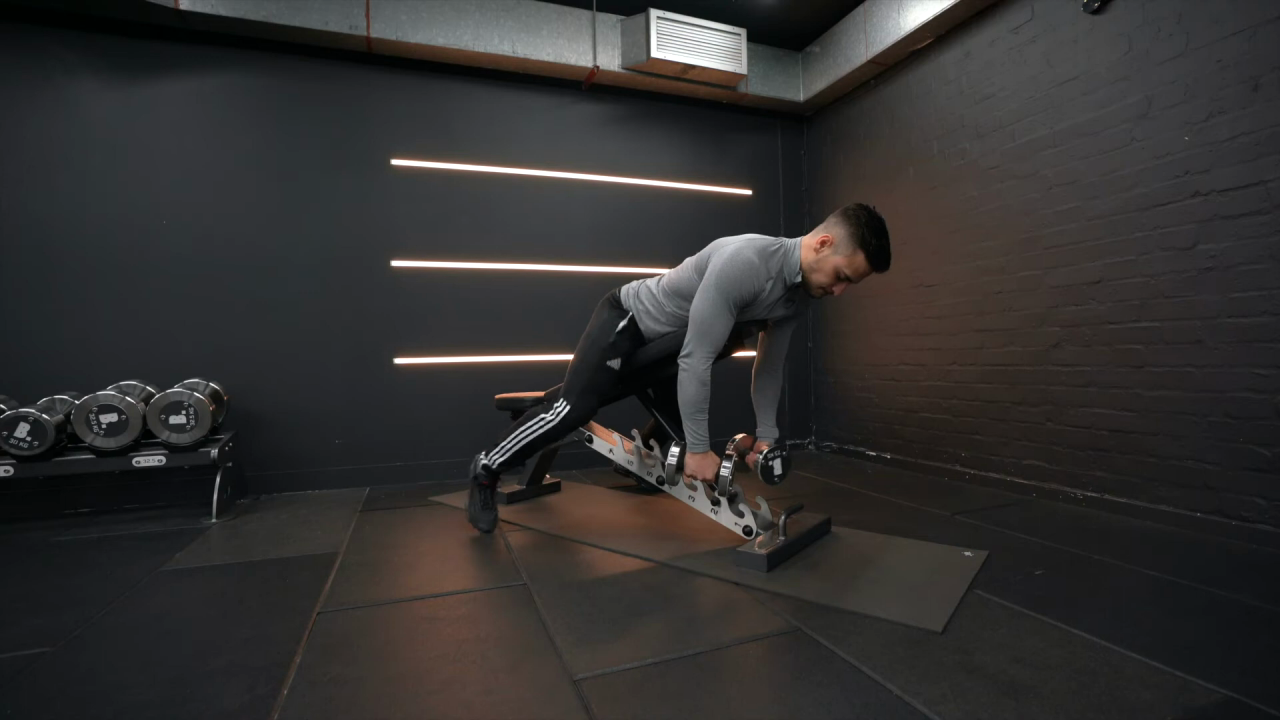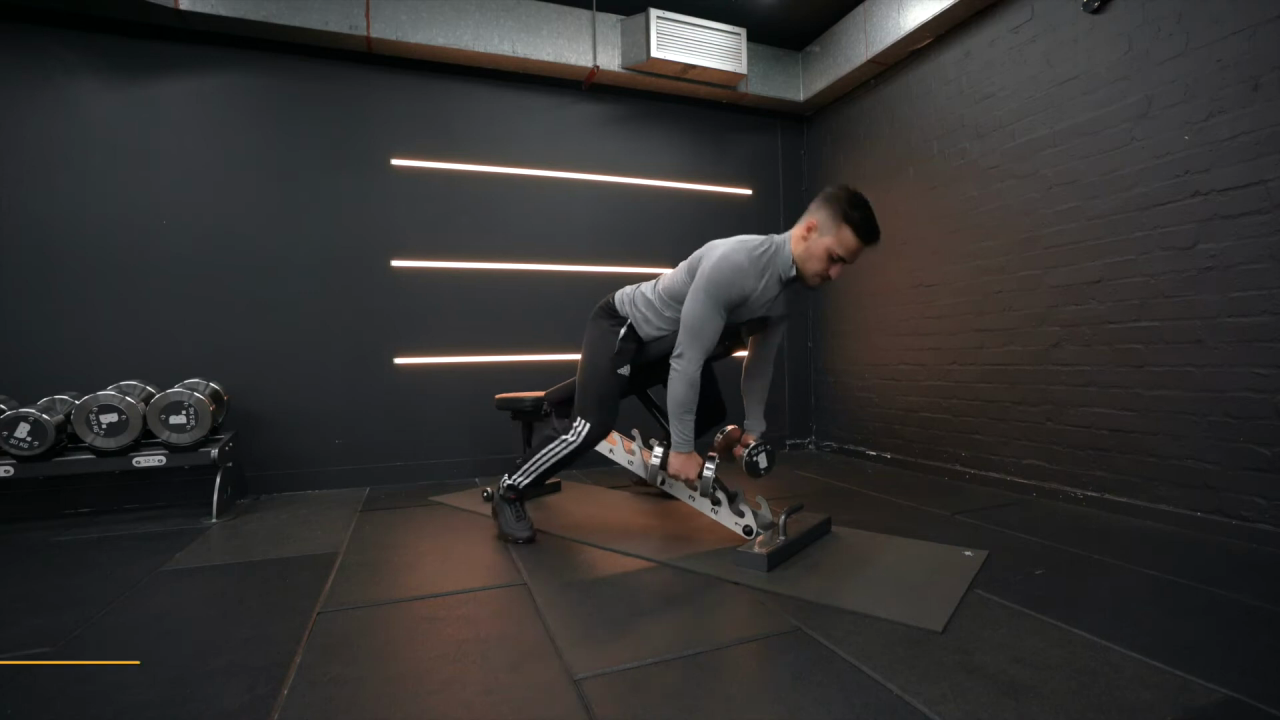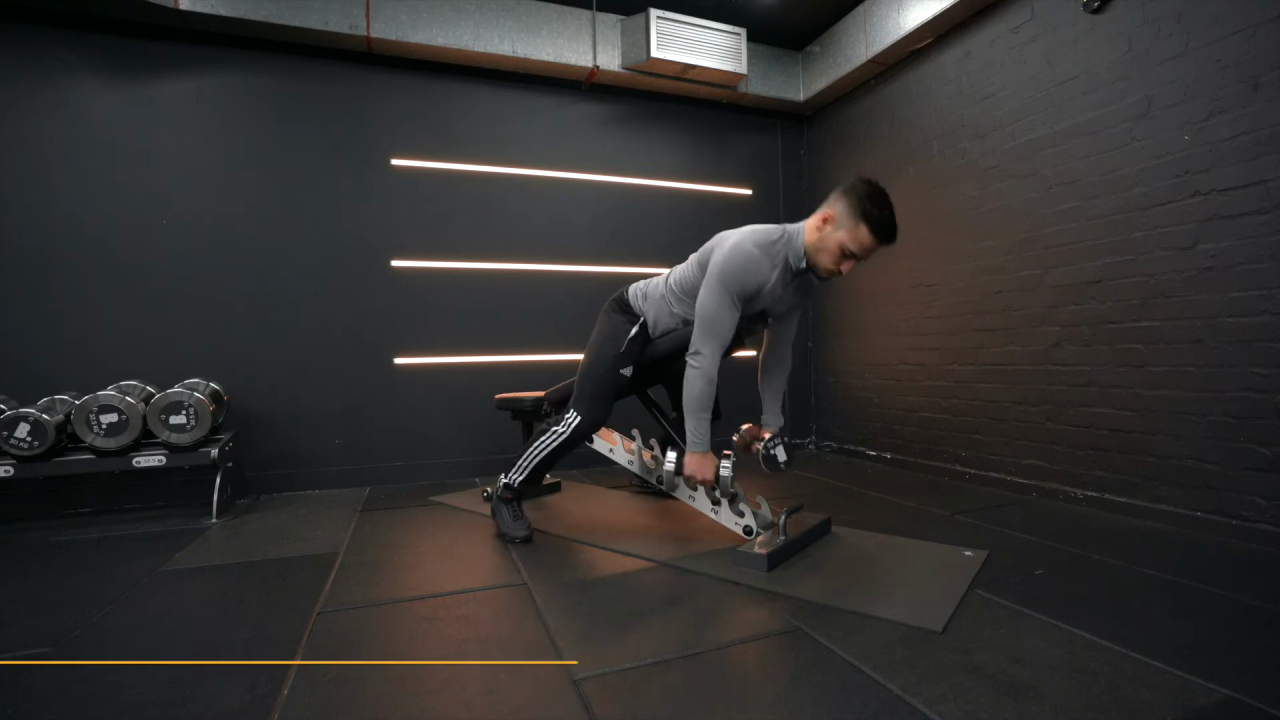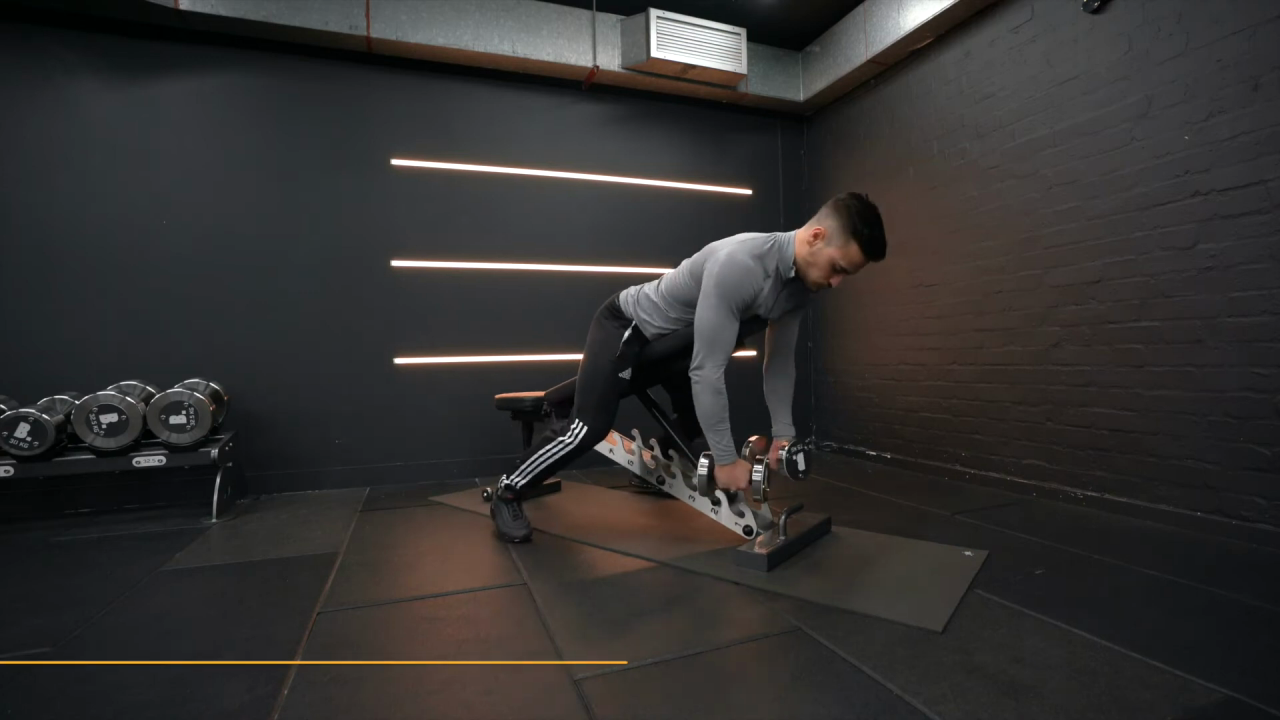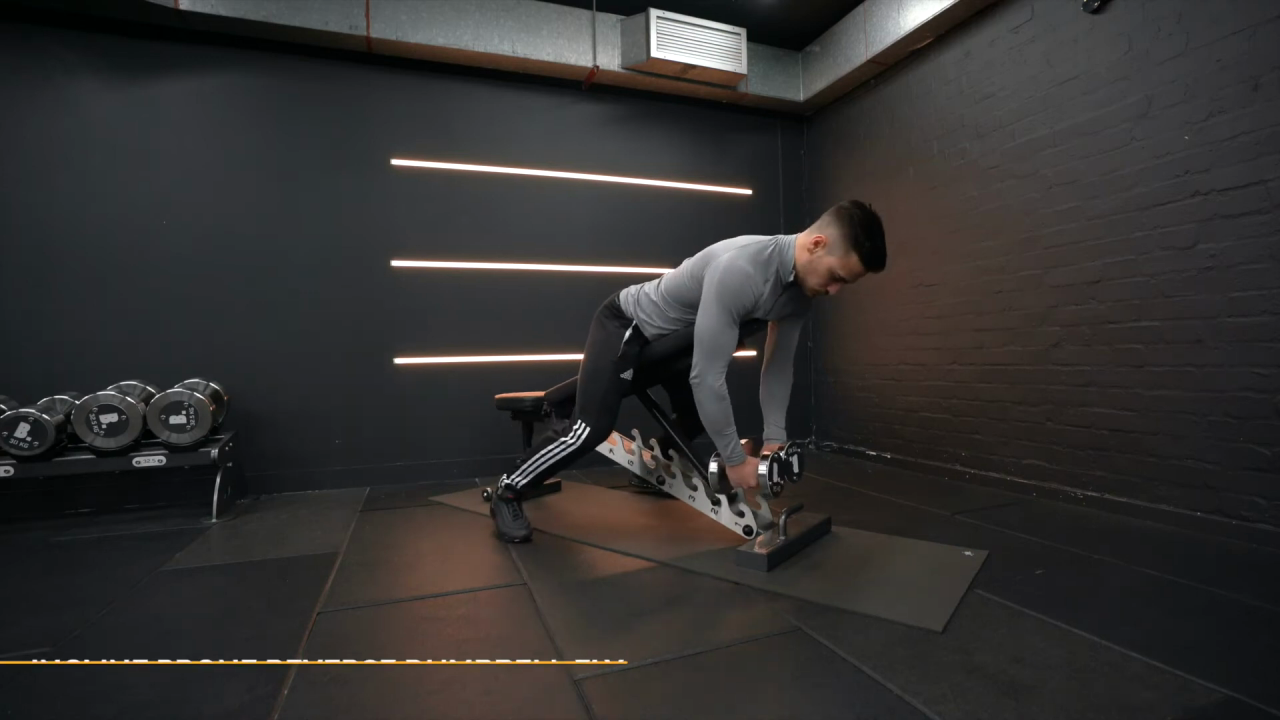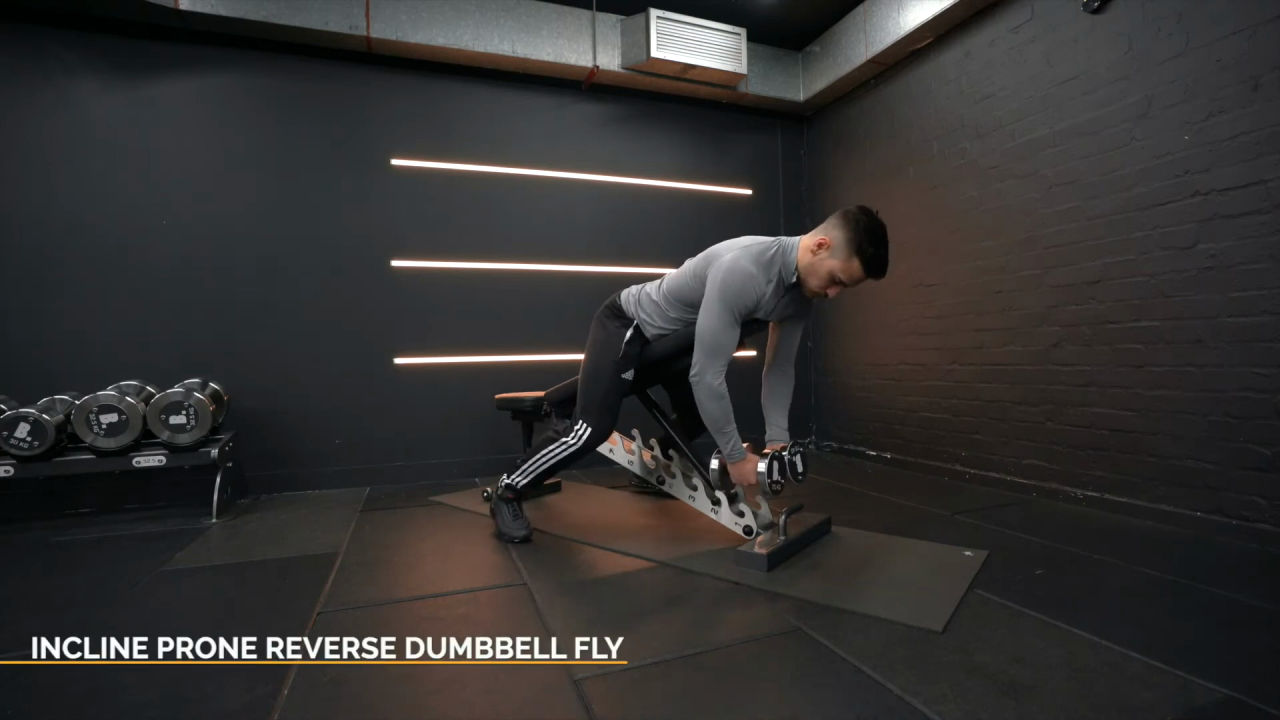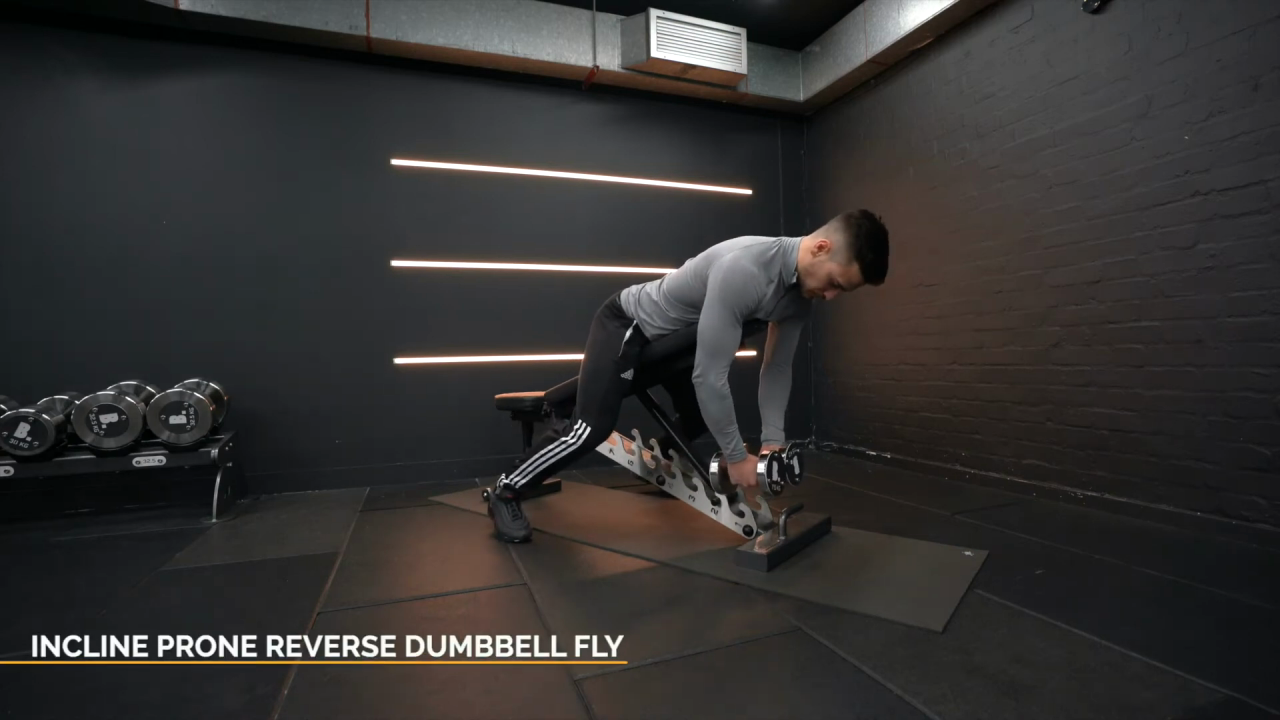
dt=0.5s
person 1, frame 1
left shoulder: (797, 293)
right shoulder: (743, 262)
left elbow: (769, 365)
right elbow: (697, 359)
left wrist: (766, 435)
right wrist: (698, 449)
left hip: (667, 336)
right hip: (629, 317)
left knee: (679, 416)
right knee: (574, 408)
right ankle: (487, 471)
person 1, frame 2
left shoulder: (789, 285)
right shoulder: (733, 265)
left elbow: (760, 355)
right elbow: (687, 361)
left wrist: (754, 429)
right wrist: (681, 449)
left hip: (668, 336)
right hip: (623, 324)
left knee: (707, 412)
right knee: (593, 425)
right ankle: (510, 492)
person 1, frame 3
left shoulder: (804, 277)
right shoulder: (745, 254)
left elbow: (777, 350)
right elbow: (704, 355)
left wrist: (771, 423)
right wrist: (697, 449)
left hip: (678, 331)
right hip: (636, 320)
left knee: (700, 417)
right knee: (586, 418)
right ankle: (508, 492)
person 1, frame 4
left shoulder: (798, 287)
right shoulder: (738, 265)
left elbow: (780, 361)
right elbow: (707, 369)
left wrist: (783, 433)
right wrist: (726, 460)
left hip: (670, 336)
right hip: (627, 325)
left knee: (699, 415)
right knee: (590, 428)
right ankle: (508, 493)
person 1, frame 5
left shoulder: (799, 288)
right shoulder: (739, 270)
left elbow: (779, 365)
right elbow: (708, 376)
left wrist: (774, 438)
right wrist: (735, 460)
left hip: (671, 334)
right hip: (627, 324)
left knee: (699, 414)
right knee: (592, 428)
right ankle: (508, 493)
person 1, frame 6
left shoulder: (801, 290)
right shoulder: (743, 269)
left elbow: (780, 366)
right elbow: (706, 374)
left wrist: (777, 438)
right wrist: (736, 457)
left hip: (672, 334)
right hip: (628, 323)
left knee: (700, 413)
right knee: (593, 428)
right ankle: (507, 493)
person 1, frame 7
left shoulder: (799, 292)
right shoulder: (743, 269)
left elbow: (777, 367)
right elbow: (709, 374)
left wrist: (773, 440)
right wrist: (736, 458)
left hip: (672, 335)
right hip: (628, 323)
left knee: (703, 412)
right knee: (592, 427)
right ankle: (506, 492)
